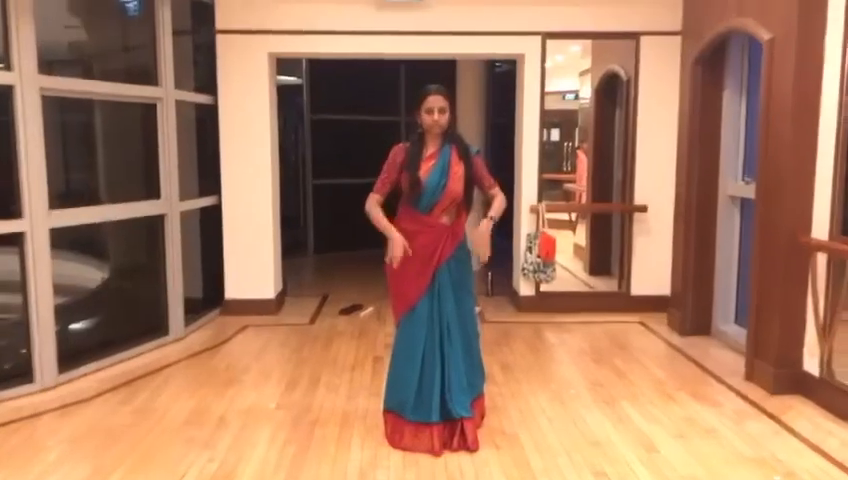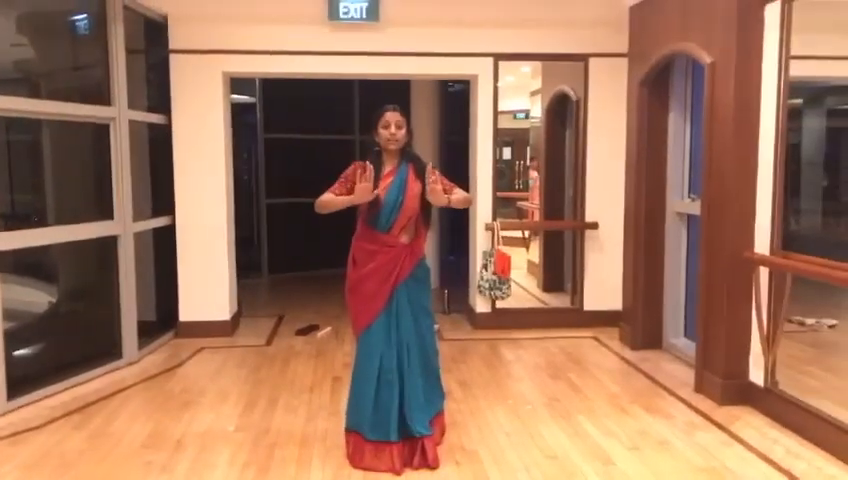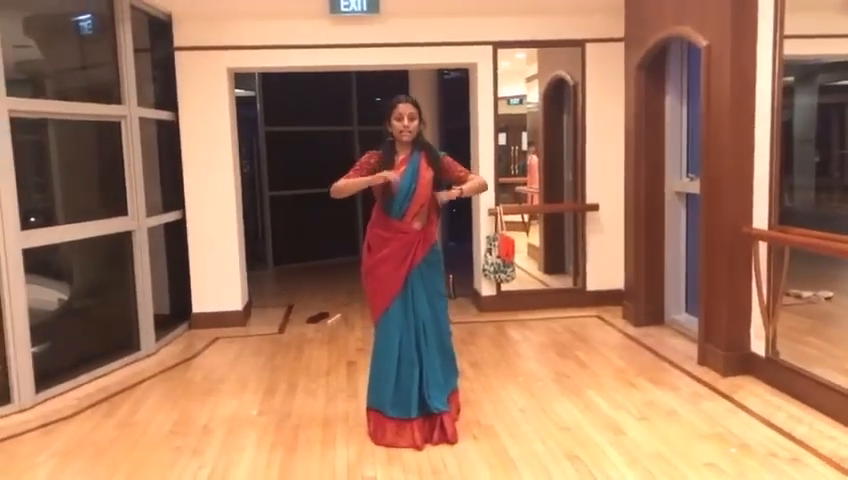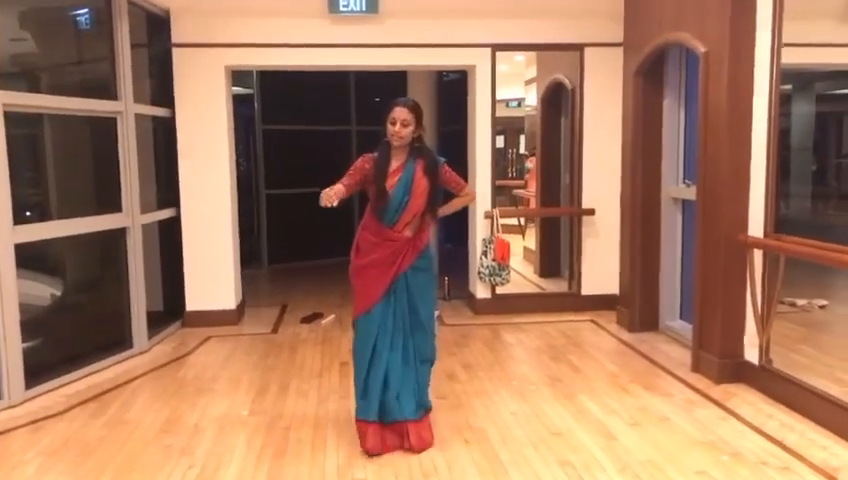
dt=0.7s
person 1, frame 1
left shoulder: (465, 155)
right shoulder: (403, 154)
left elbow: (497, 198)
right elbow: (373, 203)
left wrist: (486, 224)
right wrist: (392, 233)
left hip: (451, 252)
right hip: (410, 251)
left knee: (454, 326)
right knee: (415, 329)
left ankle: (456, 409)
right ankle: (414, 412)
person 1, frame 2
left shoulder: (421, 171)
right shoulder: (361, 170)
left elbow: (466, 199)
right elbow: (320, 204)
left wrist: (443, 199)
right wrist: (355, 198)
left hip: (409, 270)
right hip: (371, 270)
left knee: (413, 343)
right knee: (375, 347)
left ankle: (416, 426)
right ankle: (376, 430)
person 1, frame 3
left shoulder: (434, 160)
right shoulder: (374, 160)
left elbow: (479, 182)
right elbow: (335, 190)
left wrist: (453, 192)
right wrist: (372, 181)
left hip: (423, 254)
right hip: (386, 254)
left knee: (429, 326)
right knee: (394, 329)
left ankle: (433, 408)
right ankle: (396, 412)
person 1, frame 4
left shoulder: (431, 165)
right shoulder: (370, 163)
left elbow: (467, 194)
right elbow: (341, 188)
left wrist: (434, 214)
right wrist: (331, 194)
left hip: (414, 260)
right hip: (375, 259)
left knee: (414, 333)
right knee: (375, 335)
left ankle: (411, 413)
right ankle: (378, 417)
